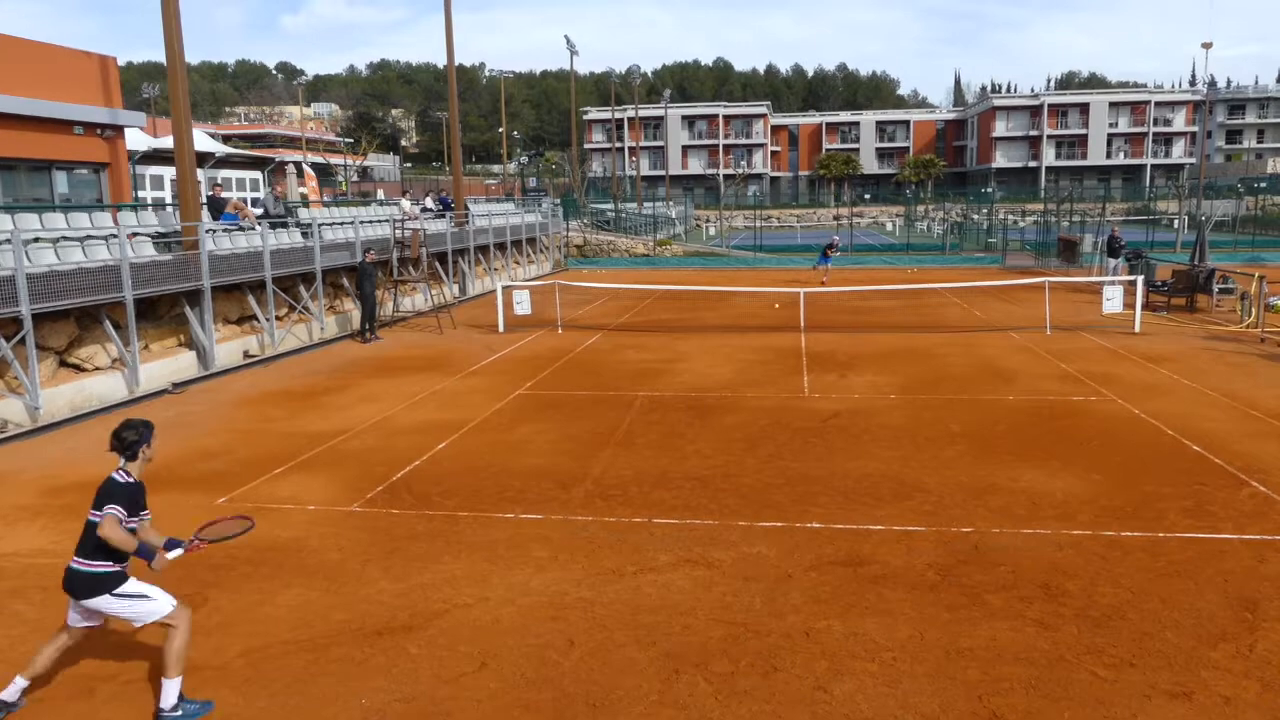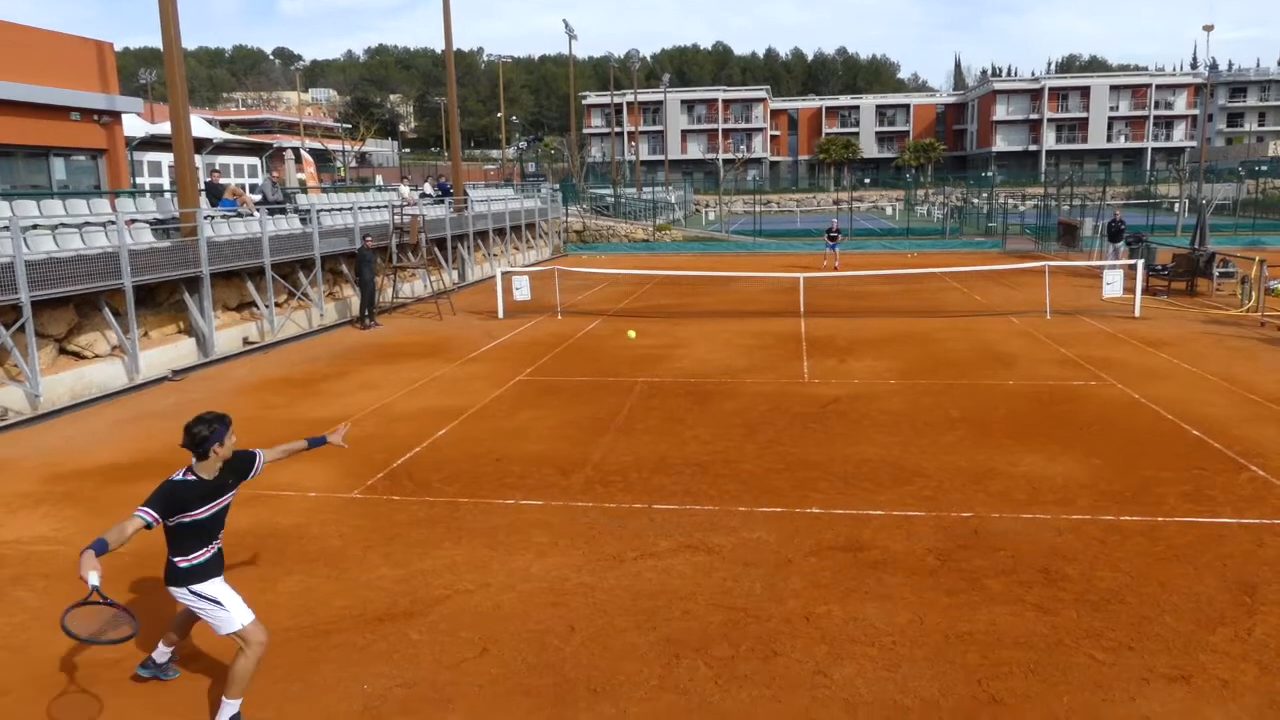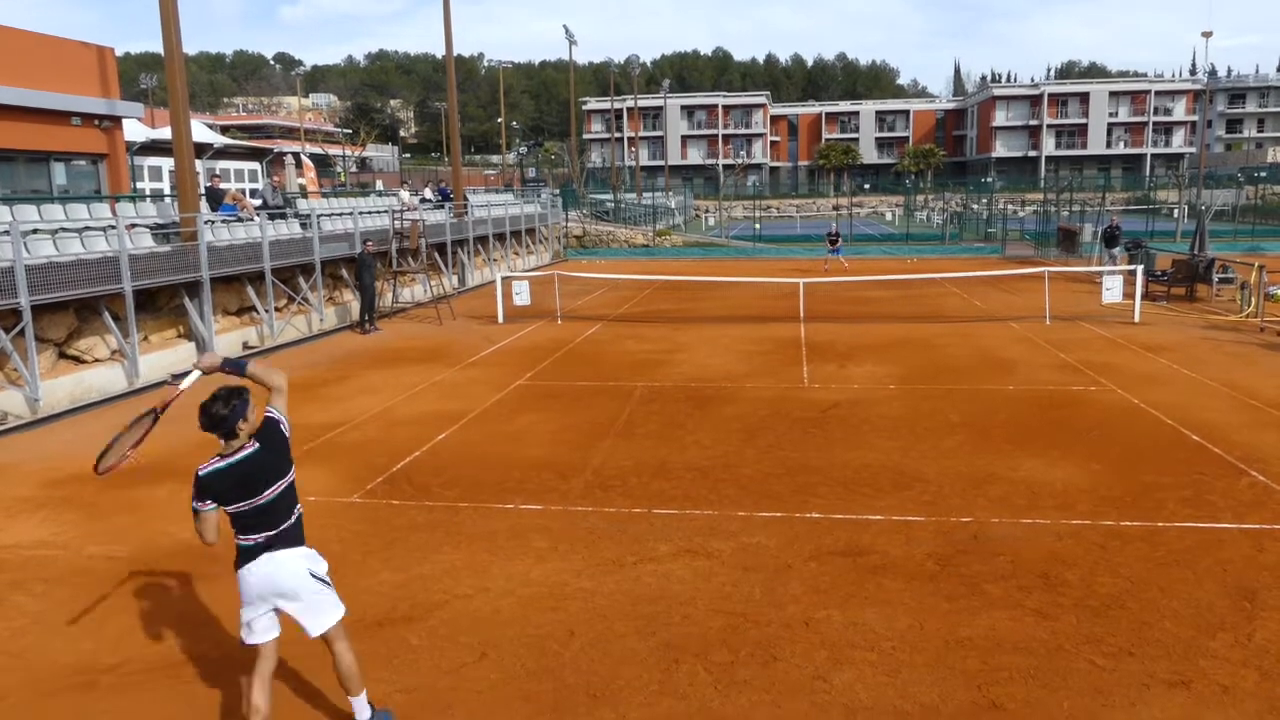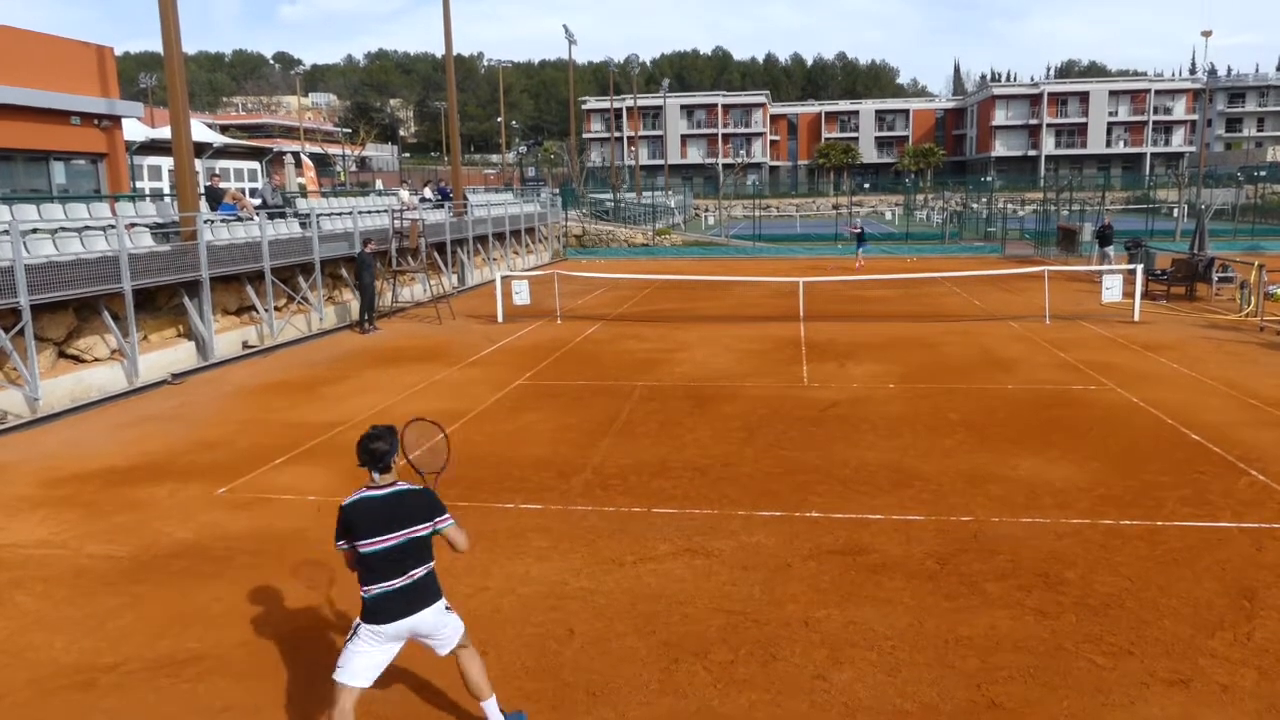
dt=0.5s
person 1, frame 1
left shoulder: (134, 486)
right shoulder: (121, 487)
left elbow: (145, 533)
right elbow: (107, 530)
left wrist: (180, 544)
right wrist: (149, 555)
left hip: (80, 579)
right hip: (102, 585)
left knee: (68, 636)
right knee: (181, 618)
person 1, frame 2
left shoulder: (234, 465)
right shoulder: (174, 490)
left elbow: (275, 452)
right elbow: (129, 526)
left wrist: (322, 440)
right wrist: (93, 551)
left hip: (208, 567)
right hip: (196, 580)
left knee: (192, 616)
right knee: (255, 640)
left ankle: (154, 662)
person 1, frame 3
left shoulder: (206, 476)
right shoulder: (270, 442)
left elbow: (209, 537)
right elbow: (279, 382)
right wrist: (225, 363)
left hip: (252, 572)
right hip: (293, 561)
left knee: (265, 663)
right knee: (337, 639)
person 1, frame 4
left shoulder: (349, 509)
right shoulder: (422, 497)
left elbow: (351, 563)
right elbow: (462, 545)
right wrist: (434, 516)
left hip: (380, 620)
right hip: (428, 606)
right knee: (464, 649)
